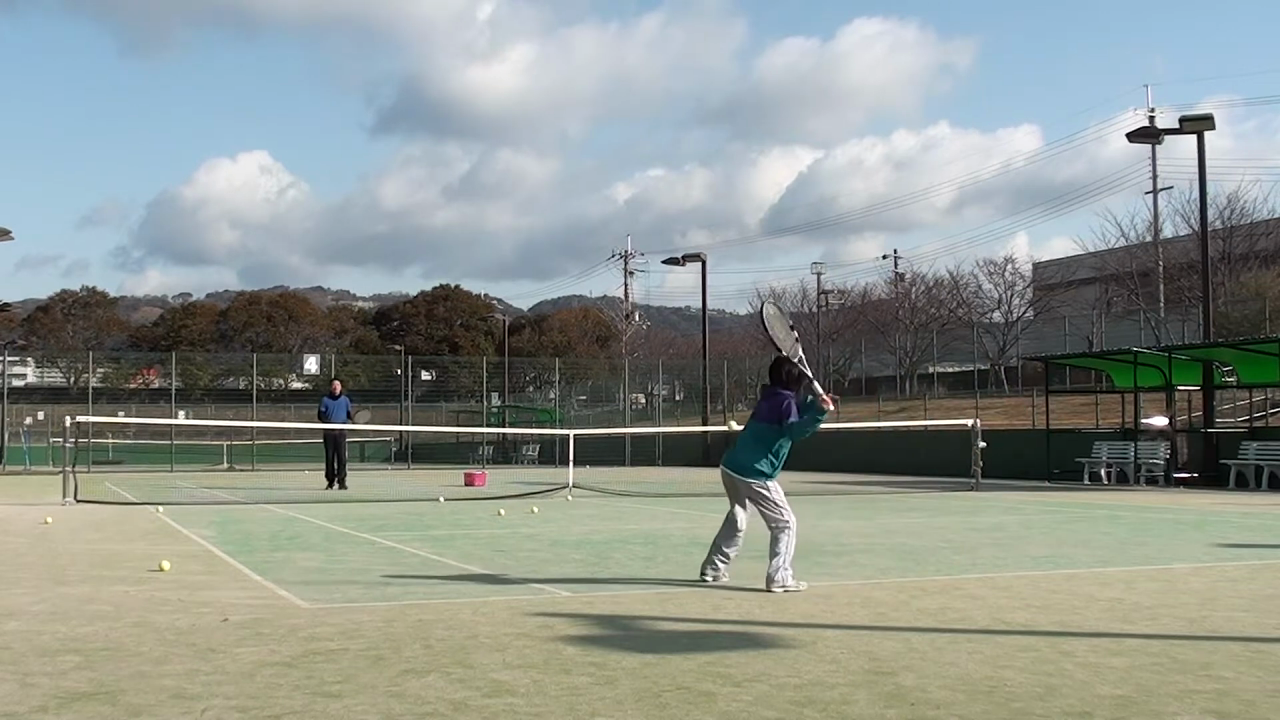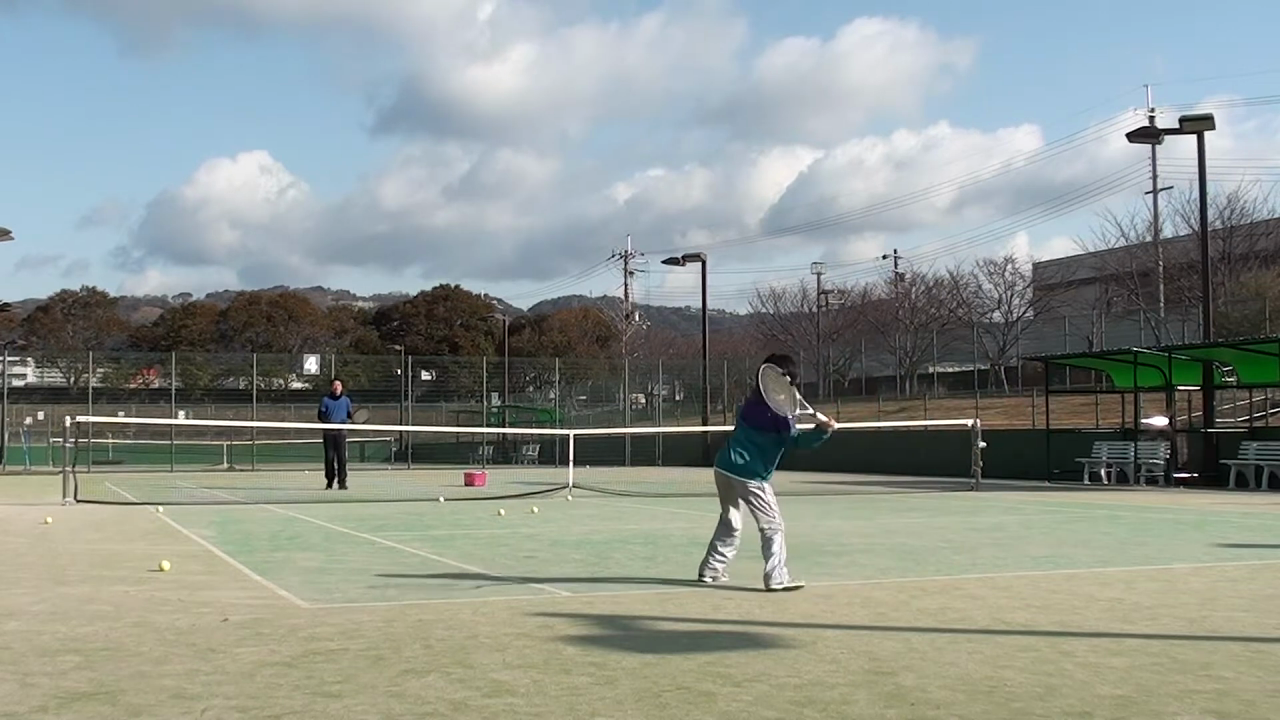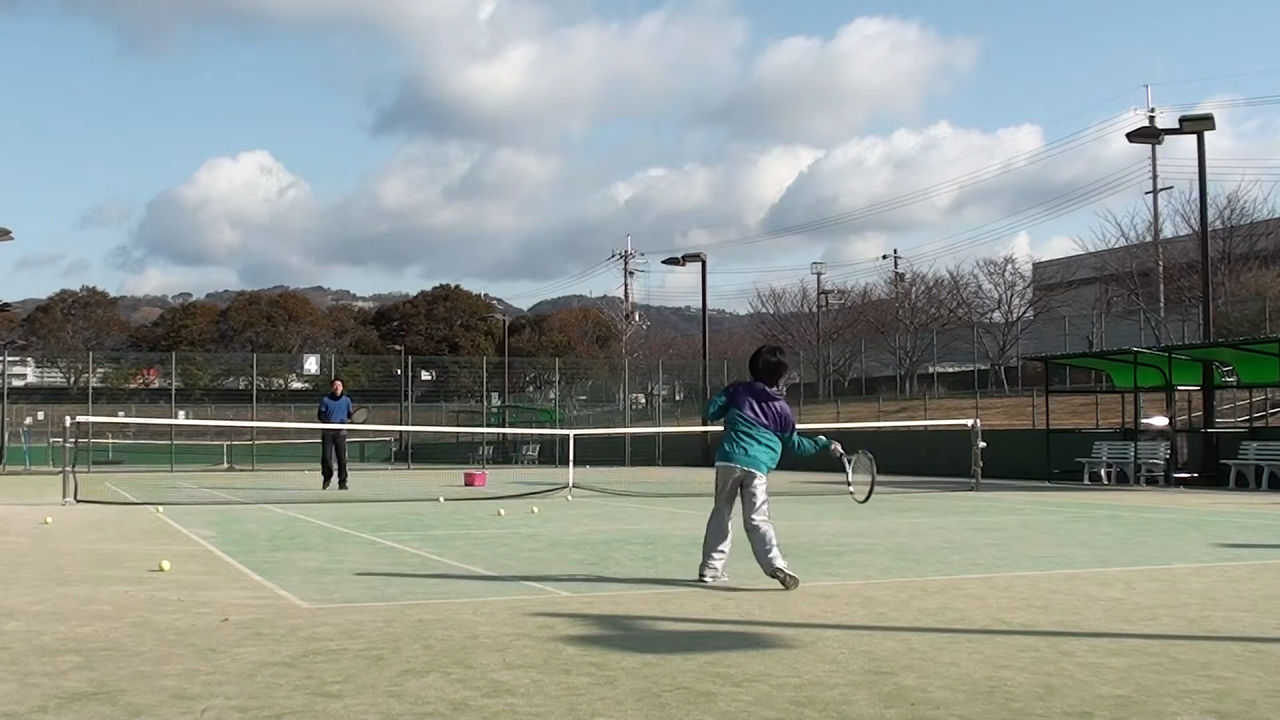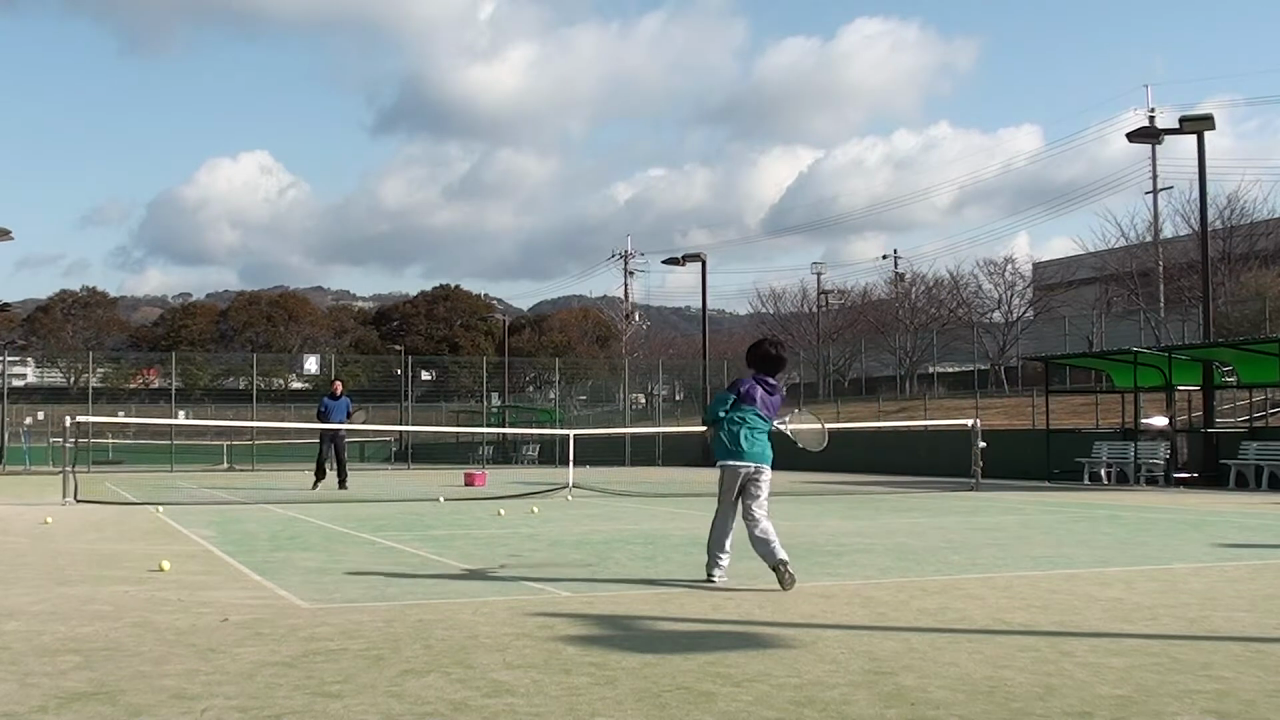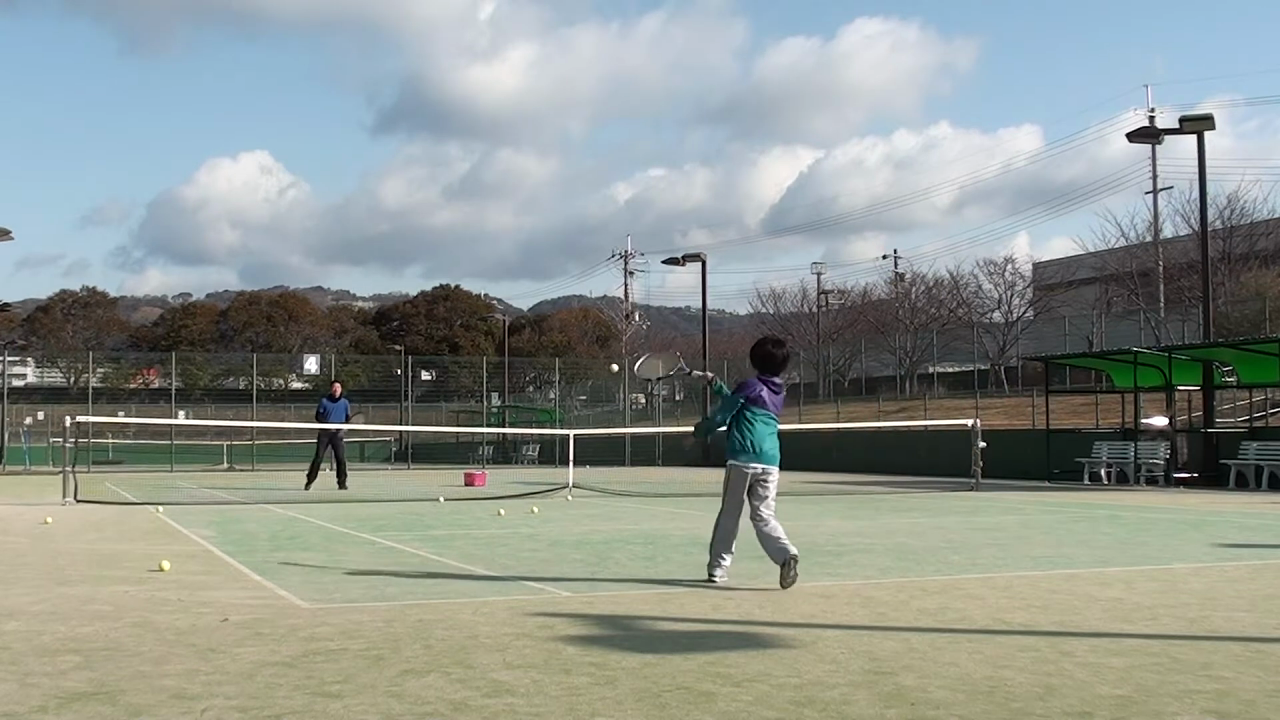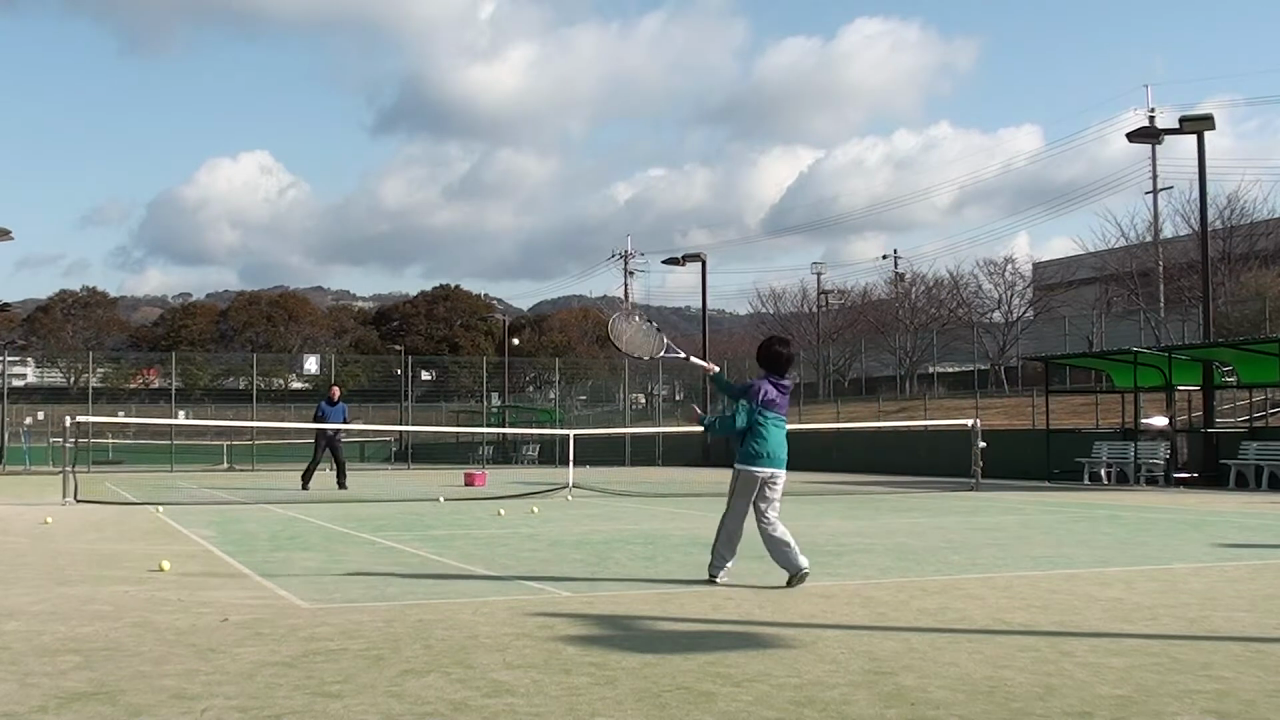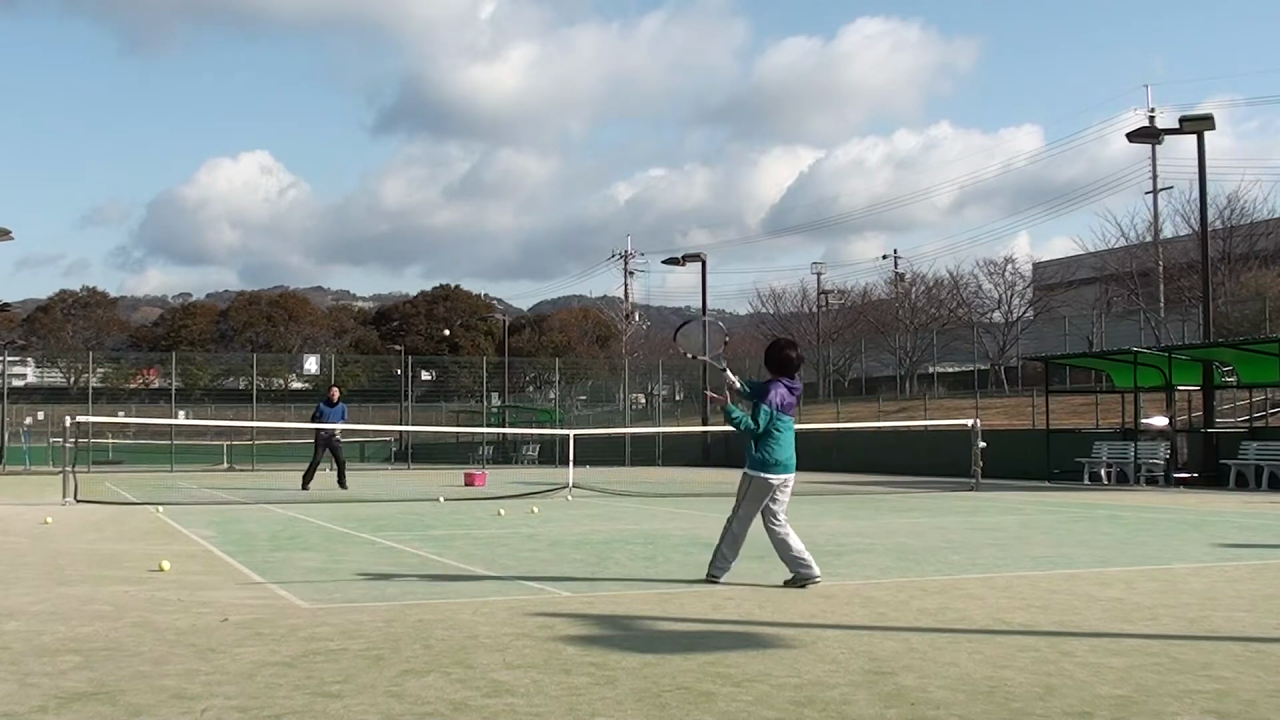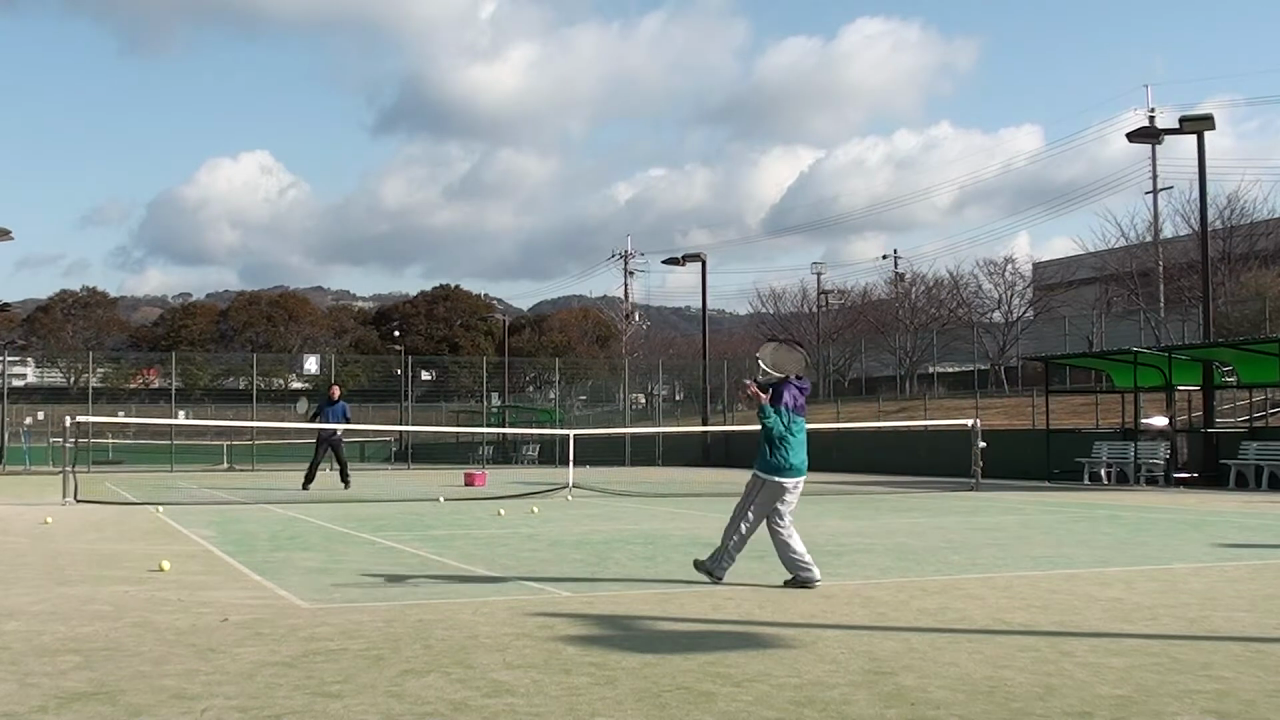
dt=0.1s
person 1, frame 1
left shoulder: (770, 398)
right shoulder: (786, 402)
left elbow: (796, 417)
right elbow: (795, 431)
left wrist: (815, 403)
right wrist: (820, 411)
left hip: (731, 468)
right hip: (755, 474)
left knee: (737, 519)
right knee: (784, 523)
left ankle: (713, 568)
right ankle: (779, 578)
person 1, frame 2
left shoulder: (754, 400)
right shoulder: (780, 413)
right elbow: (796, 443)
right wrist: (821, 431)
left hip: (725, 469)
right hip: (754, 476)
left knee: (730, 520)
right knee: (772, 526)
left ankle: (710, 569)
right ankle: (777, 577)
person 1, frame 3
left shoulder: (738, 390)
right shoulder: (781, 408)
left elbow: (711, 412)
right elbow: (794, 445)
right wrist: (825, 443)
left hip: (727, 461)
right hip: (755, 467)
left knee: (721, 515)
right knee: (757, 520)
left ankle: (710, 568)
right ankle: (775, 565)
person 1, frame 4
left shoulder: (743, 385)
right shoulder: (776, 395)
left elbow: (715, 412)
left wrist: (713, 426)
left hip: (734, 459)
right hip: (762, 462)
left knee: (725, 514)
right knee: (757, 517)
left ankle: (716, 568)
right ankle: (778, 558)
person 1, frame 5
left shoulder: (749, 386)
right shoulder: (779, 394)
left elbow: (720, 417)
left wrist: (699, 431)
right wrist: (718, 385)
left hip: (742, 459)
right hip: (769, 463)
left knee: (729, 514)
right knee: (764, 517)
left ankle: (717, 568)
right ankle: (786, 554)
person 1, frame 6
left shoulder: (759, 387)
right shoulder: (780, 389)
left elbow: (734, 425)
left wrist: (705, 421)
right wrist: (717, 376)
left hip: (752, 462)
right hip: (777, 465)
left knee: (733, 517)
right knee: (768, 519)
left ankle: (717, 570)
right ankle: (795, 563)
person 1, frame 7
left shoulder: (772, 390)
right shoulder: (788, 390)
left elbow: (753, 427)
right elbow: (756, 392)
left wrist: (727, 407)
right wrist: (738, 384)
left hip: (762, 468)
right hip: (786, 468)
left knee: (739, 519)
right knee: (776, 522)
left ankle: (717, 570)
right ankle: (807, 569)
person 1, frame 8
left shoulder: (784, 391)
right shoulder: (795, 391)
left elbow: (777, 429)
left wrist: (762, 404)
right wrist: (758, 395)
left hip: (775, 470)
right hip: (794, 473)
left knee: (743, 519)
right knee: (779, 524)
left ankle: (717, 567)
right ankle: (806, 573)
